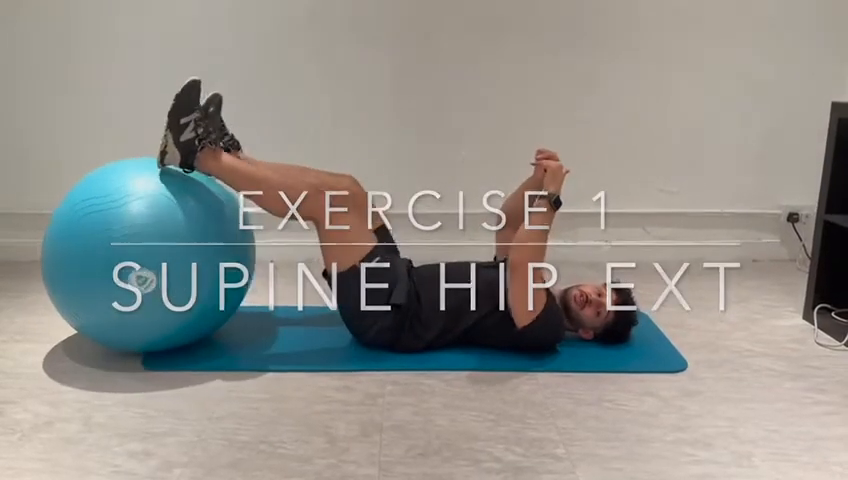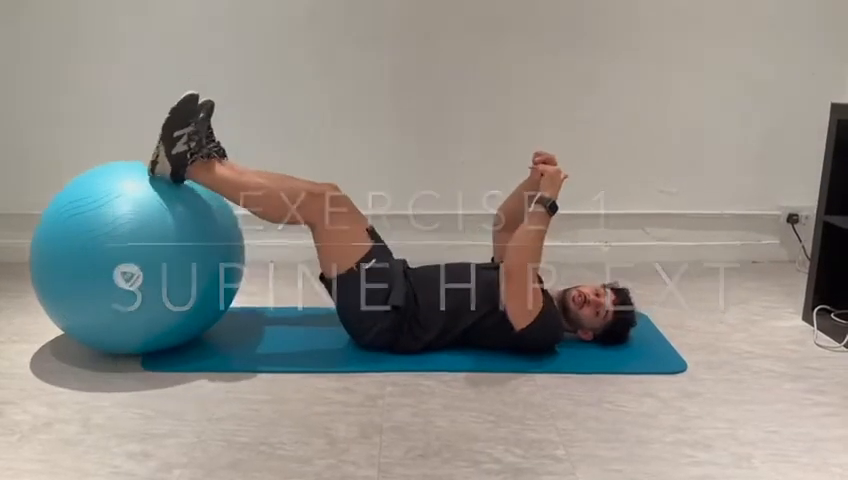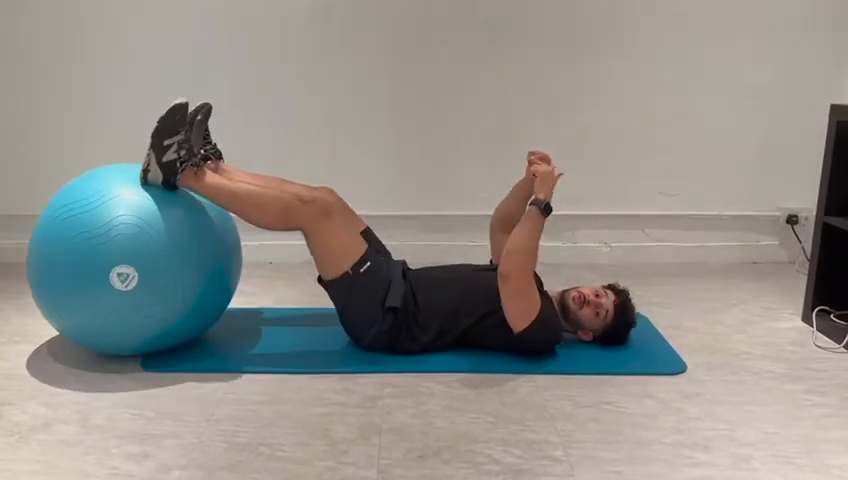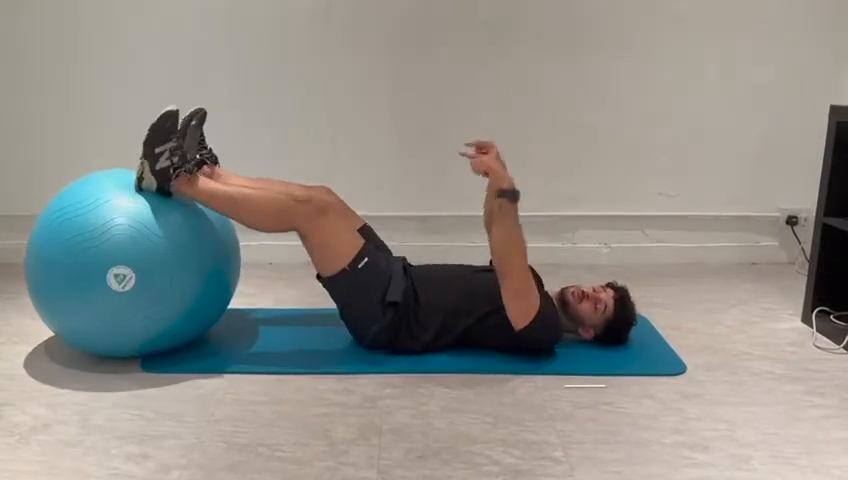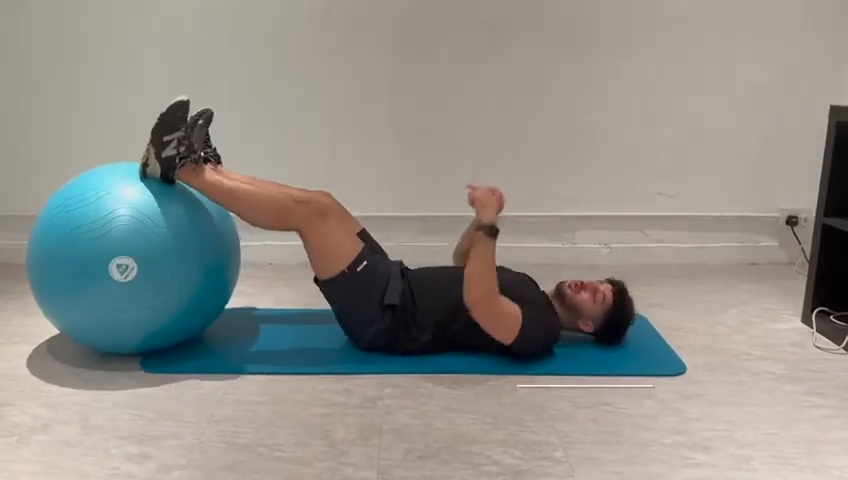
dt=0.3s
person 1, frame 1
left shoulder: (543, 327)
right shoulder: (538, 292)
left elbow: (520, 262)
right elbow: (508, 226)
left wrist: (551, 199)
right wrist: (538, 180)
left hip: (388, 315)
right hip: (399, 285)
left knee: (323, 199)
right knee: (344, 189)
left ankle: (201, 154)
right ankle: (227, 154)
person 1, frame 2
left shoulder: (542, 329)
right shoulder: (532, 296)
left elbow: (515, 268)
right elbow: (504, 227)
left wrist: (547, 202)
right wrist: (535, 182)
left hip: (387, 317)
right hip: (396, 288)
left knee: (322, 202)
right knee: (325, 197)
left ankle: (191, 166)
right ankle: (213, 161)
person 1, frame 3
left shoulder: (541, 330)
right shoulder: (532, 299)
left elbow: (510, 270)
right elbow: (501, 228)
left wrist: (541, 202)
right wrist: (530, 182)
left hip: (386, 319)
right hip: (397, 287)
left knee: (315, 207)
right knee: (319, 199)
left ankle: (184, 173)
right ankle: (209, 165)
person 1, frame 4
left shoulder: (541, 328)
right shoulder: (533, 291)
left elbow: (508, 263)
left wrist: (505, 189)
right wrist: (496, 180)
left hip: (389, 316)
right hip: (398, 286)
left knee: (310, 206)
right knee: (317, 197)
left ankle: (176, 180)
right ankle: (205, 170)
person 1, frame 5
left shoulder: (537, 333)
right shoulder: (533, 295)
left elbow: (476, 302)
right elbow: (462, 257)
left wrist: (489, 225)
right wrist: (481, 221)
left hip: (386, 319)
right hip: (397, 288)
left knee: (310, 210)
right knee: (318, 202)
left ankle: (183, 169)
right ankle: (209, 168)
